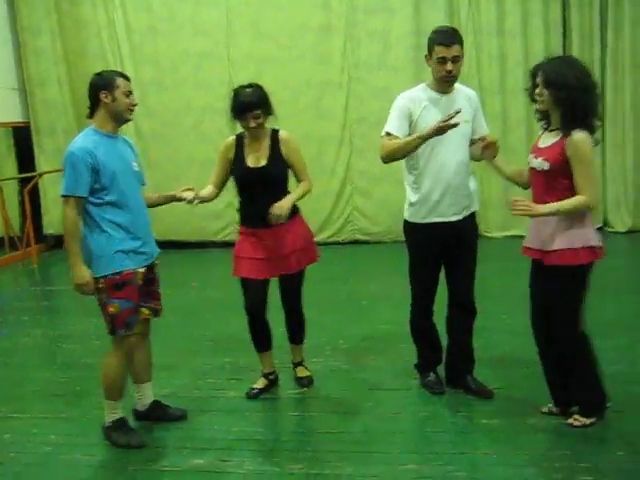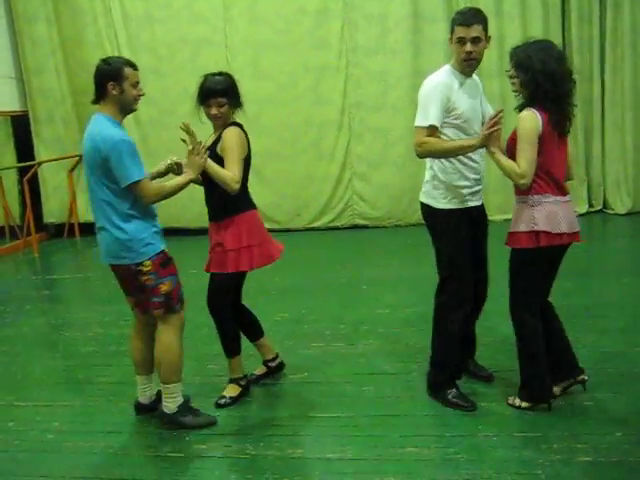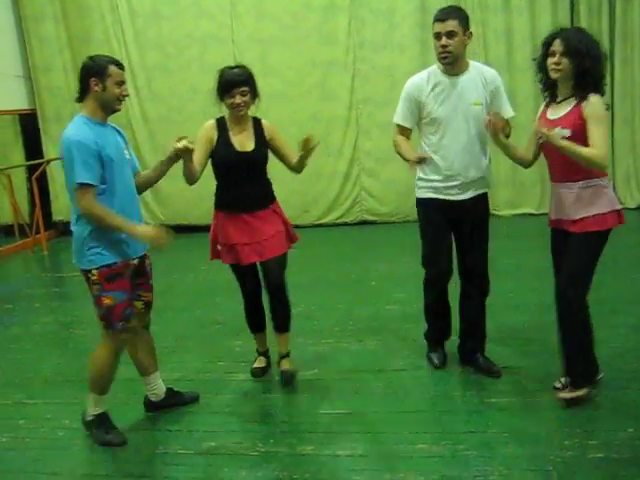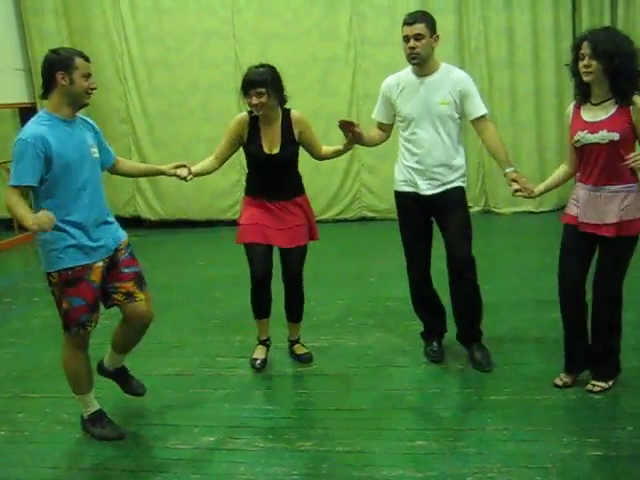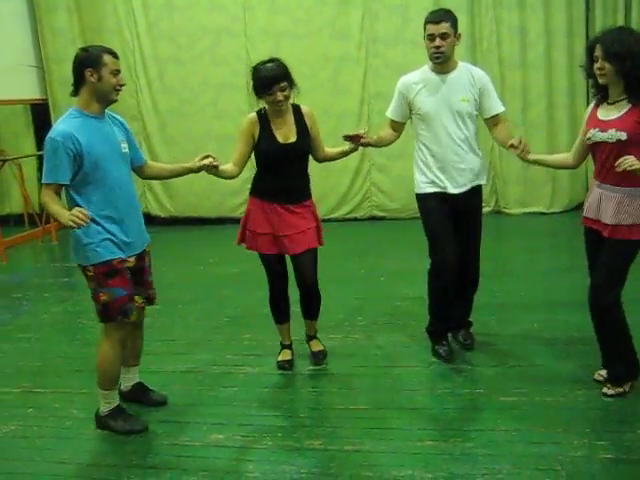
dt=0.7s
person 1, frame 1
left shoulder: (125, 144)
right shoulder: (82, 150)
right elbow: (71, 211)
left wrist: (172, 196)
right wrist: (77, 265)
left hip: (144, 255)
right hip: (113, 263)
left knee: (142, 332)
right knee: (124, 341)
left ankle: (145, 402)
right ankle: (113, 419)
person 1, frame 2
left shoulder: (101, 130)
right shoulder: (112, 138)
right elbow: (147, 194)
left wrist: (160, 171)
right wrist: (189, 174)
left hip: (121, 244)
right hip: (139, 246)
left knee: (145, 320)
right knee: (171, 320)
left ankle: (147, 396)
right ankle: (172, 407)
person 1, frame 3
left shoulder: (113, 132)
right shoulder: (79, 138)
left elbow: (137, 183)
right elbow: (86, 203)
left wrist: (169, 160)
right wrist: (137, 229)
left hip: (131, 250)
right hip: (103, 255)
left knee: (140, 322)
right knee: (117, 334)
left ankle: (157, 393)
right ankle: (94, 413)
person 1, frame 4
left shoulder: (87, 127)
right shoulder: (34, 137)
left elbow: (113, 164)
right elbow: (15, 194)
left wrist: (160, 170)
right wrist: (31, 220)
left hip: (111, 240)
right hip: (70, 254)
left knee: (141, 313)
right knee: (78, 335)
left ankle: (113, 363)
right ankle: (90, 411)
person 1, frame 5
left shoulder: (117, 124)
right shoulder: (64, 134)
left elbow: (143, 168)
right elbow: (48, 193)
left wrist: (189, 167)
right wrist: (66, 216)
left hip: (135, 241)
right hip: (101, 249)
left knee: (136, 317)
right knee: (117, 328)
left ankle: (129, 383)
right ankle: (107, 409)
person 2, frame 1
left shoulder: (470, 98)
right shoulder: (409, 101)
right elbow: (386, 153)
left wrist: (485, 151)
right wrist: (427, 132)
left hip: (464, 216)
right hip: (423, 219)
left knee: (464, 299)
right knee: (423, 300)
left ankle: (460, 370)
right ankle: (428, 366)
person 2, frame 2
left shoulder: (475, 84)
right shoulder: (437, 85)
right elbow: (422, 145)
right wrist: (473, 144)
left hip: (472, 201)
right hip: (445, 205)
left knee: (476, 287)
right knee: (455, 291)
left ankle: (463, 356)
right ankle: (441, 380)
person 2, frame 3
left shoulder: (488, 79)
right shoulder: (418, 85)
left elbow: (504, 127)
right elbow: (400, 135)
left wrist: (503, 135)
right wrist: (409, 155)
left hip: (475, 194)
right hip: (433, 195)
left knee: (476, 276)
right knee: (437, 273)
left ankle: (472, 349)
right ankle: (436, 339)
person 2, frame 4
left shoulder: (458, 80)
right shoulder: (392, 86)
left elbow: (484, 127)
right elbow: (382, 132)
left wrist: (508, 169)
right wrist: (361, 136)
left hip: (449, 185)
right hip: (408, 189)
left knee: (461, 261)
right knee: (418, 267)
left ankle: (471, 337)
right ankle: (433, 333)
person 2, frame 5
left shoulder: (476, 78)
right shoulder: (409, 84)
left elbow: (496, 123)
right elbow: (394, 129)
left wrist: (511, 140)
right wrist: (371, 141)
left hip: (469, 185)
right hip: (431, 187)
left knee: (468, 262)
right knee: (444, 261)
left ankle: (460, 322)
right ankle: (439, 332)
person 3, frame 1
left shoulder: (578, 138)
right shoulder: (545, 132)
left elbow: (588, 199)
right elbow: (527, 180)
left wrist: (541, 209)
right wrist: (493, 160)
left hip: (571, 240)
right hip: (543, 240)
left knee: (567, 324)
right knee: (543, 322)
left ankle: (591, 402)
right ankle: (566, 397)
person 3, frame 2
left shoulder: (529, 117)
right shoulder: (555, 116)
left elbow: (523, 177)
right elbow: (566, 171)
left wrist: (495, 150)
left hip: (537, 220)
right hip: (559, 217)
left knee: (523, 307)
right knee: (537, 301)
left ankle: (536, 390)
right ankle: (565, 370)
person 3, frame 3
left shoulder: (591, 103)
right shoulder: (546, 107)
left elbow: (600, 159)
right elbow: (528, 159)
left wrist: (556, 141)
right wrist: (501, 141)
left hip: (592, 207)
right hip: (561, 208)
left knee: (570, 291)
right knee: (566, 290)
left ankle: (581, 377)
right ankle: (583, 366)
person 3, frame 4
right shoulder: (575, 109)
right elbow: (572, 165)
right wrist: (537, 191)
right hip: (582, 206)
left knee: (606, 292)
right knee: (569, 287)
left ankle: (605, 368)
right ankle: (574, 362)
person 3, frame 5
right shoulder: (595, 108)
right elbow: (574, 159)
right wrist: (531, 158)
right hip: (598, 206)
left knee: (602, 292)
right knee: (602, 292)
person 4, frame 1
left shoulder: (283, 140)
right shoulder: (230, 146)
left elbow: (306, 181)
right elbow: (215, 188)
left wrist: (288, 201)
right wrist: (197, 195)
left hip: (288, 233)
right hip: (251, 236)
left knee: (292, 302)
right knee: (254, 308)
left ankle: (298, 361)
right ankle: (268, 372)
person 4, frame 2
left shoulder: (232, 133)
right shoulder: (217, 133)
left elbow: (232, 184)
left hip: (238, 229)
right hip: (226, 229)
left knee: (219, 304)
right knee: (227, 303)
left ankle: (237, 378)
right ankle: (271, 358)
person 4, frame 3
left shoulder: (264, 128)
right shoulder: (211, 130)
left elbow: (295, 165)
right elbow: (192, 178)
left wrist: (305, 154)
right wrist: (186, 157)
left hip: (266, 218)
right hip: (230, 221)
left knee: (276, 285)
right knee: (249, 290)
left ankle: (284, 355)
right ankle: (261, 352)
person 4, frame 4
left shoulder: (295, 119)
right shoulder: (243, 122)
left elbow: (318, 152)
right elbow: (217, 160)
left wrist: (346, 146)
right wrist: (191, 172)
left hip: (293, 207)
right hip: (257, 208)
left knee: (293, 277)
right knee: (260, 277)
left ankle: (294, 340)
right ankle: (262, 341)
person 4, frame 5
left shoulder: (305, 114)
right shoulder: (254, 122)
left elbow: (320, 155)
right elbow: (236, 168)
left wrist: (350, 149)
right wrist: (215, 169)
left hip: (301, 209)
right hip: (265, 211)
left knee: (308, 281)
right knee: (277, 282)
left ankle: (312, 334)
right ankle: (285, 343)
